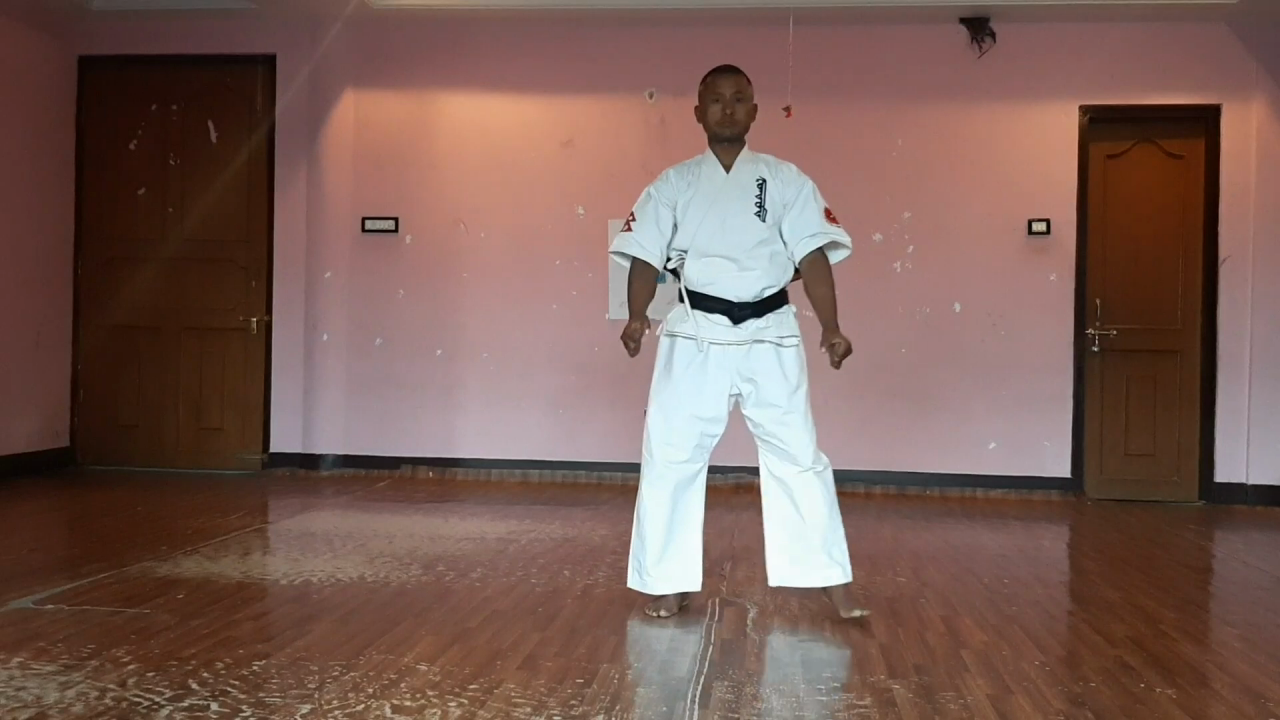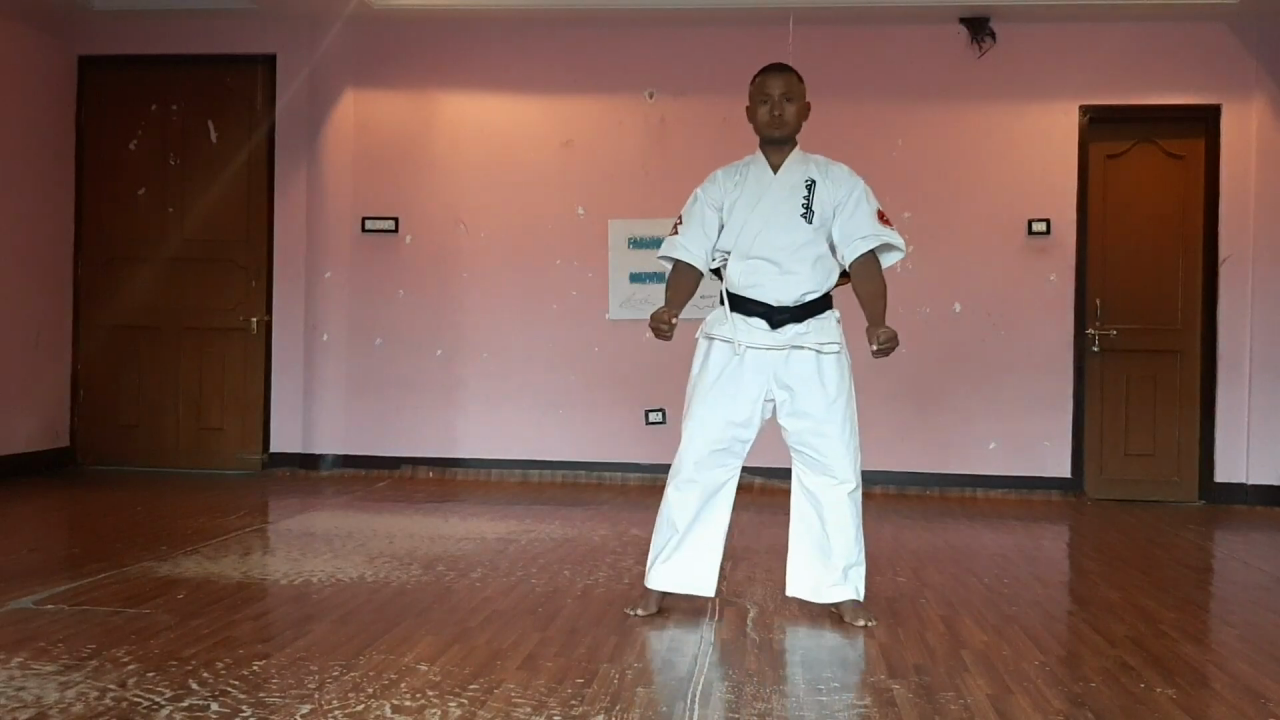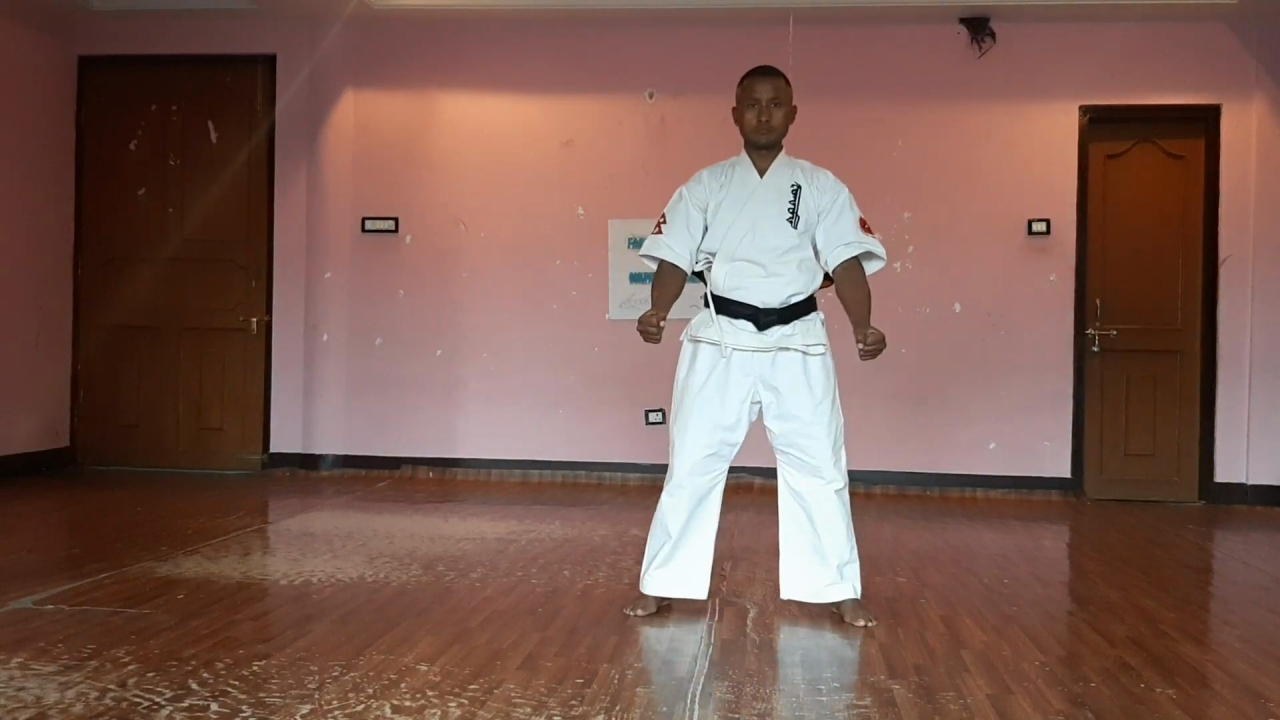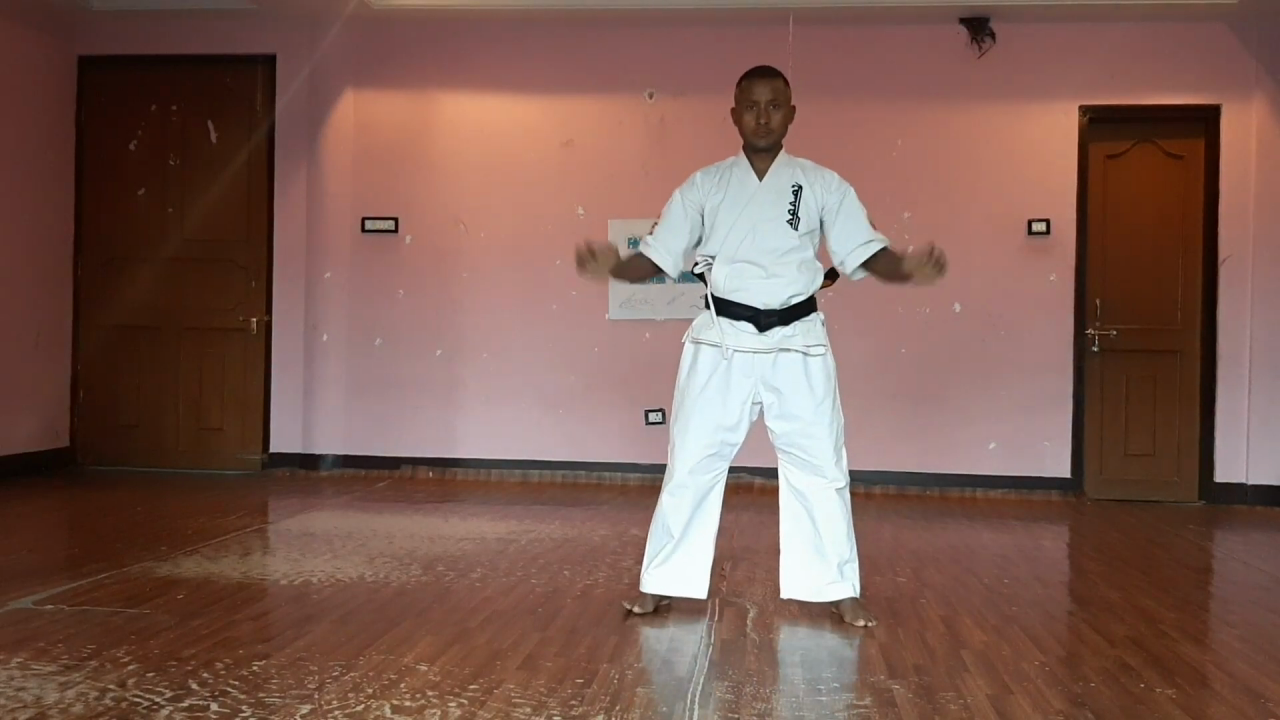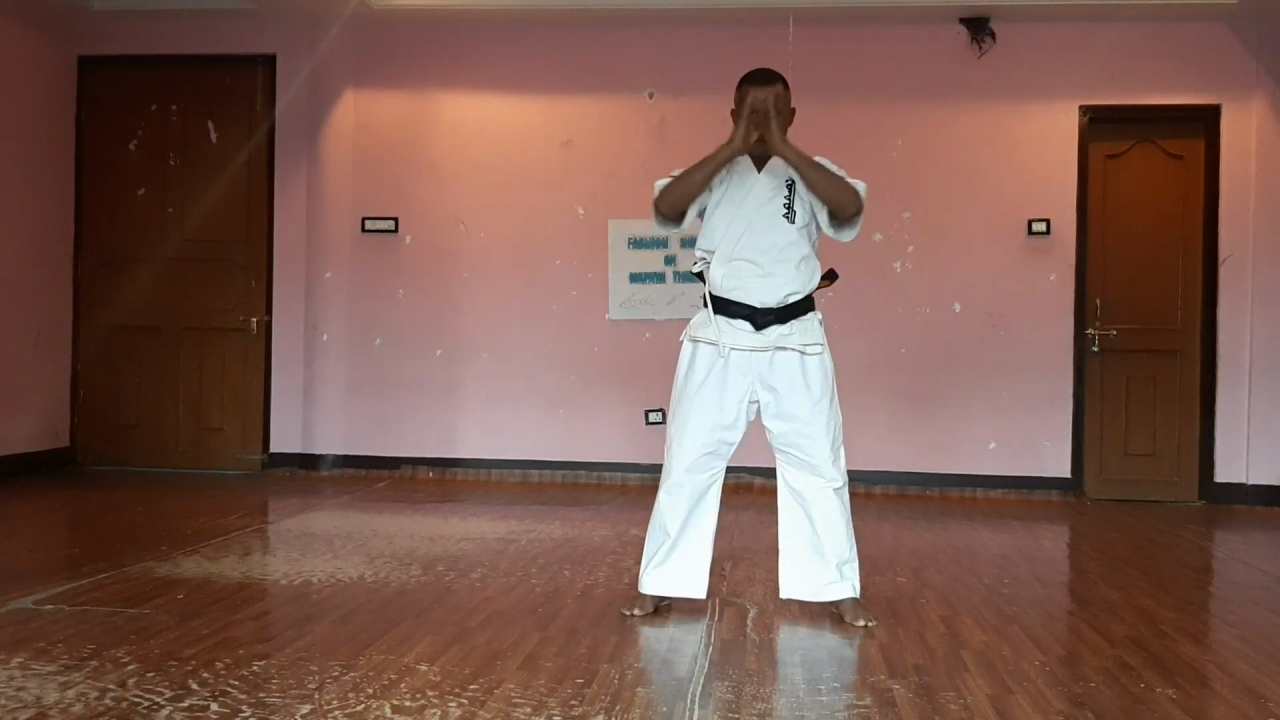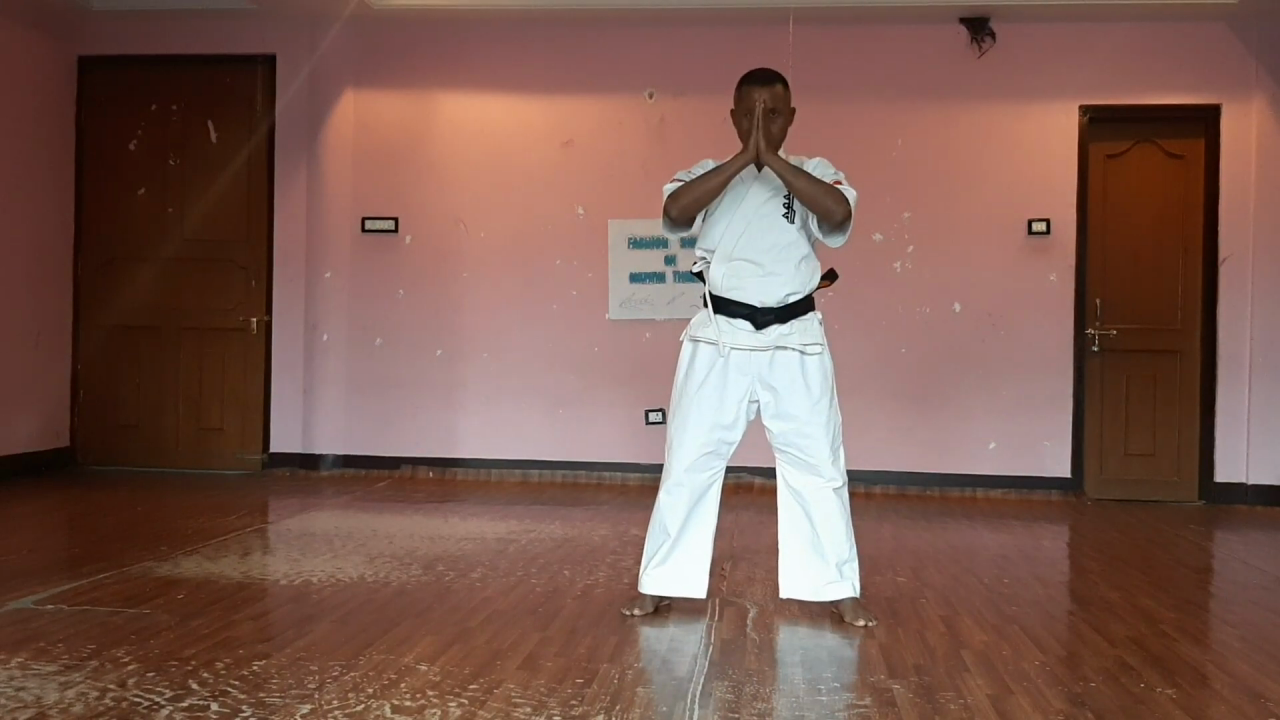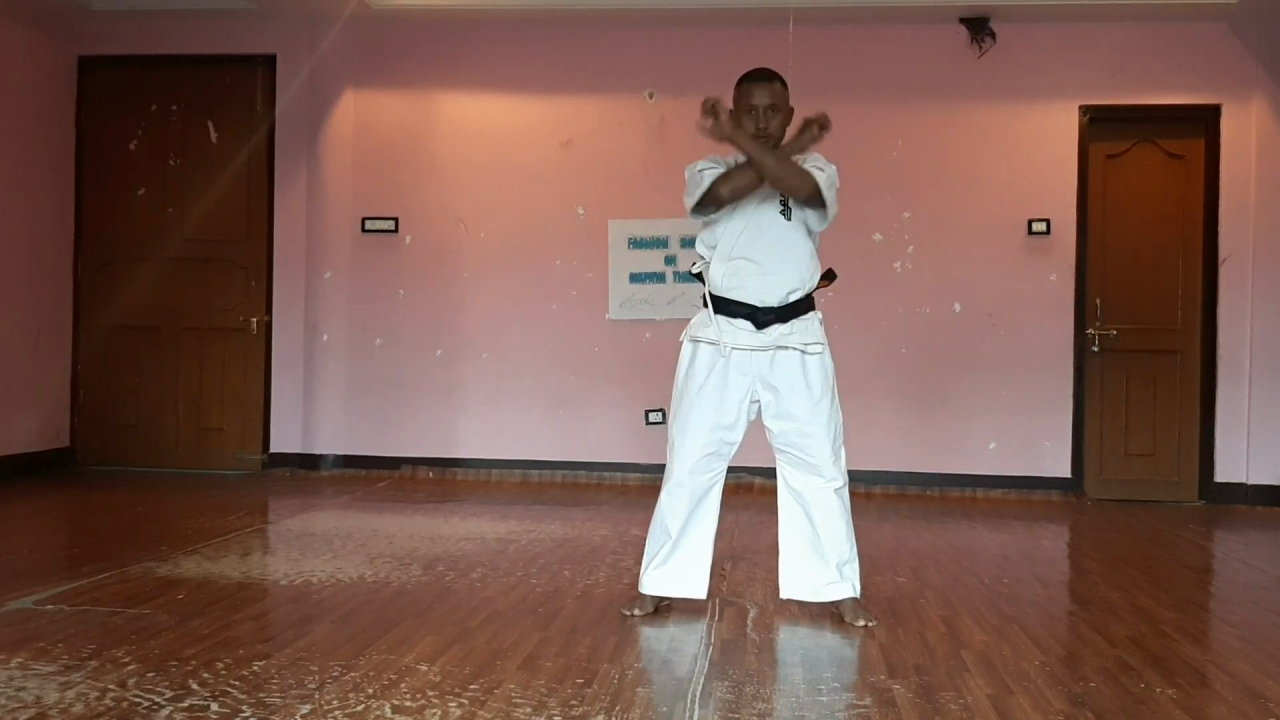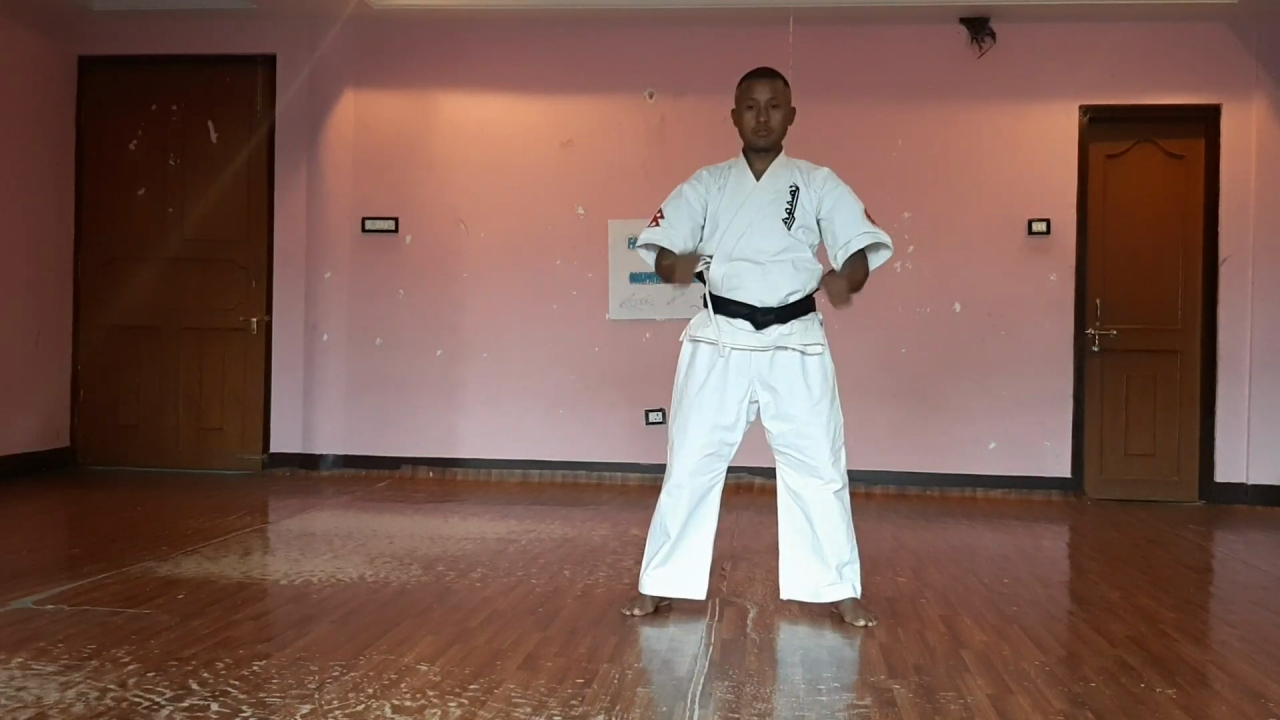
dt=0.4s
person 1, frame 1
left shoulder: (786, 179)
right shoulder: (673, 183)
left elbow: (812, 255)
right elbow: (645, 256)
left wrist: (830, 327)
right wrist: (637, 318)
left hip: (771, 334)
right hip: (695, 335)
left knee: (798, 456)
right knee: (671, 457)
left ankle: (833, 582)
right ankle: (668, 581)
person 1, frame 2
left shoulder: (837, 181)
right shoulder: (722, 184)
left elbow: (863, 256)
right elbow: (690, 258)
left wrist: (877, 323)
right wrist: (671, 310)
left hip: (812, 339)
right hip: (734, 337)
left knee: (833, 466)
right knee: (702, 459)
left ankle: (841, 590)
right ankle: (662, 582)
person 1, frame 3
left shoulder: (821, 187)
right shoulder: (704, 185)
left elbow: (846, 262)
right elbow: (674, 258)
left wrist: (863, 326)
right wrist: (658, 311)
left hip: (797, 340)
right hip: (719, 339)
left knee: (818, 467)
right knee: (692, 465)
left ankle: (840, 591)
right ankle: (660, 585)
person 1, frame 4
left shoulder: (821, 184)
right shoulder: (705, 184)
left elbow: (862, 256)
right elbow: (661, 255)
left wrist: (904, 267)
right wrist: (617, 267)
left hip: (797, 340)
right hip: (721, 340)
left knee: (820, 467)
right knee: (692, 464)
left ankle: (840, 590)
right ankle: (660, 583)
person 1, frame 5
left shoulder: (812, 172)
right shoulder: (710, 173)
left elbow: (850, 211)
right elbow: (666, 209)
left wrist: (784, 150)
right wrist: (734, 148)
left hip: (794, 339)
right hip: (718, 337)
left knee: (818, 465)
right knee: (689, 462)
left ankle: (839, 590)
right ankle: (658, 585)
person 1, frame 6
left shoulder: (813, 173)
right shoulder: (710, 174)
left elbow: (838, 216)
right elbow: (674, 212)
left wrist: (773, 159)
right wrist: (743, 158)
left hip: (794, 340)
right hip: (719, 338)
left knee: (817, 465)
right knee: (689, 462)
left ankle: (840, 590)
right ankle: (657, 583)
person 1, frame 7
left shoulder: (813, 165)
right shoulder: (710, 166)
left elbow: (808, 194)
right elbow: (721, 199)
left wrist: (742, 143)
right wrist: (790, 148)
left hip: (794, 338)
right hip: (719, 337)
left knee: (818, 465)
right knee: (691, 463)
left ankle: (838, 589)
right ankle: (659, 584)
person 1, frame 8
left shoulder: (819, 184)
right shoulder: (705, 185)
left elbow: (858, 249)
right elbow: (663, 250)
left wrist: (845, 282)
right wrist: (677, 266)
left hip: (796, 340)
right hip: (718, 339)
left knee: (817, 467)
right knee: (691, 464)
left ankle: (840, 590)
right ankle: (659, 584)
